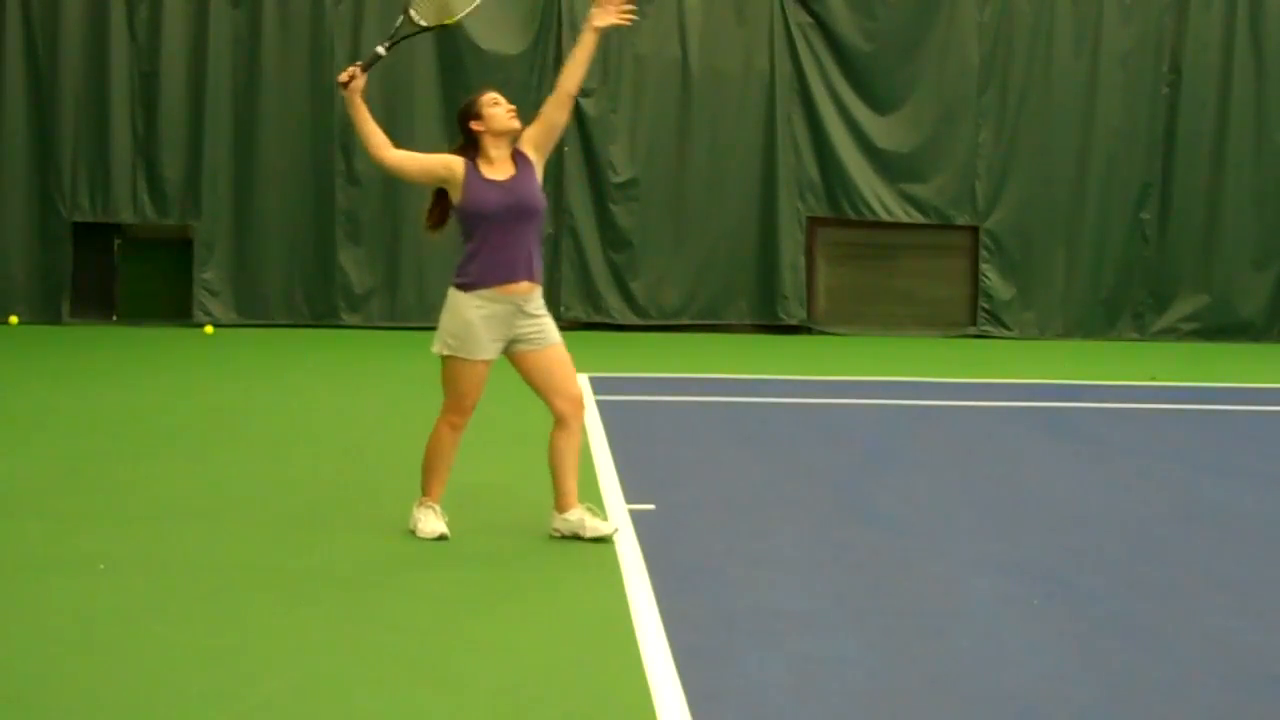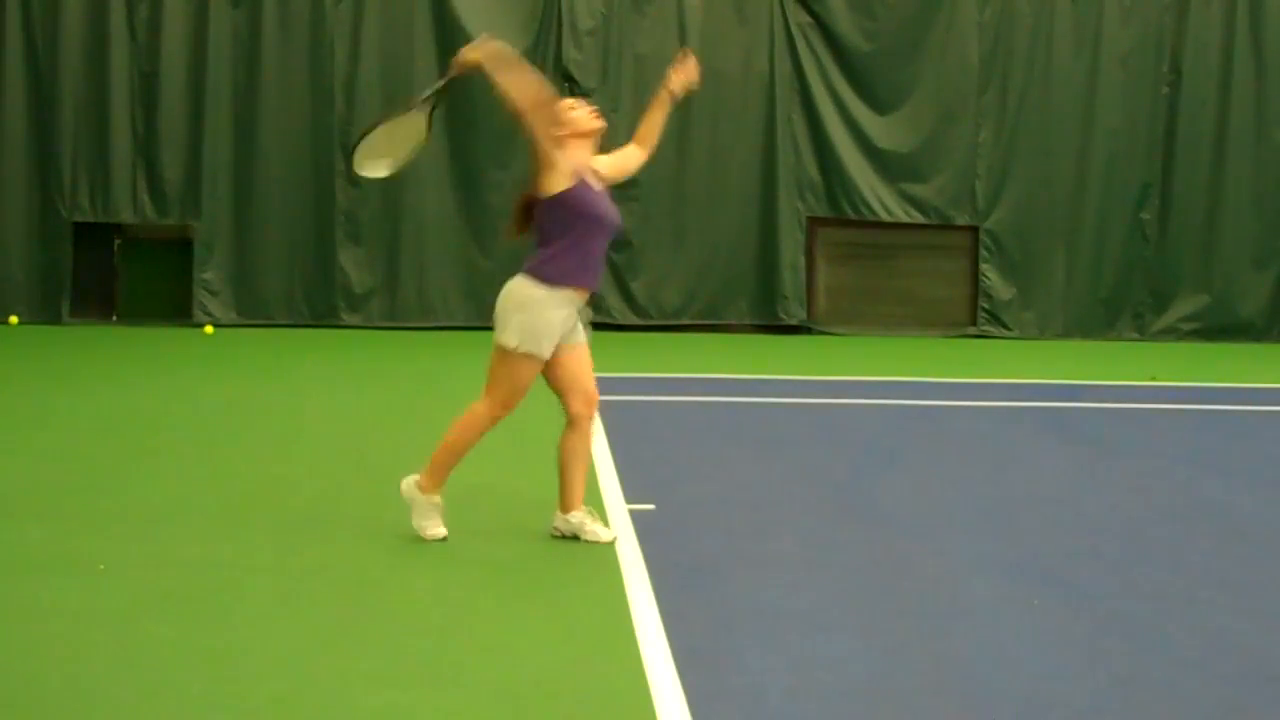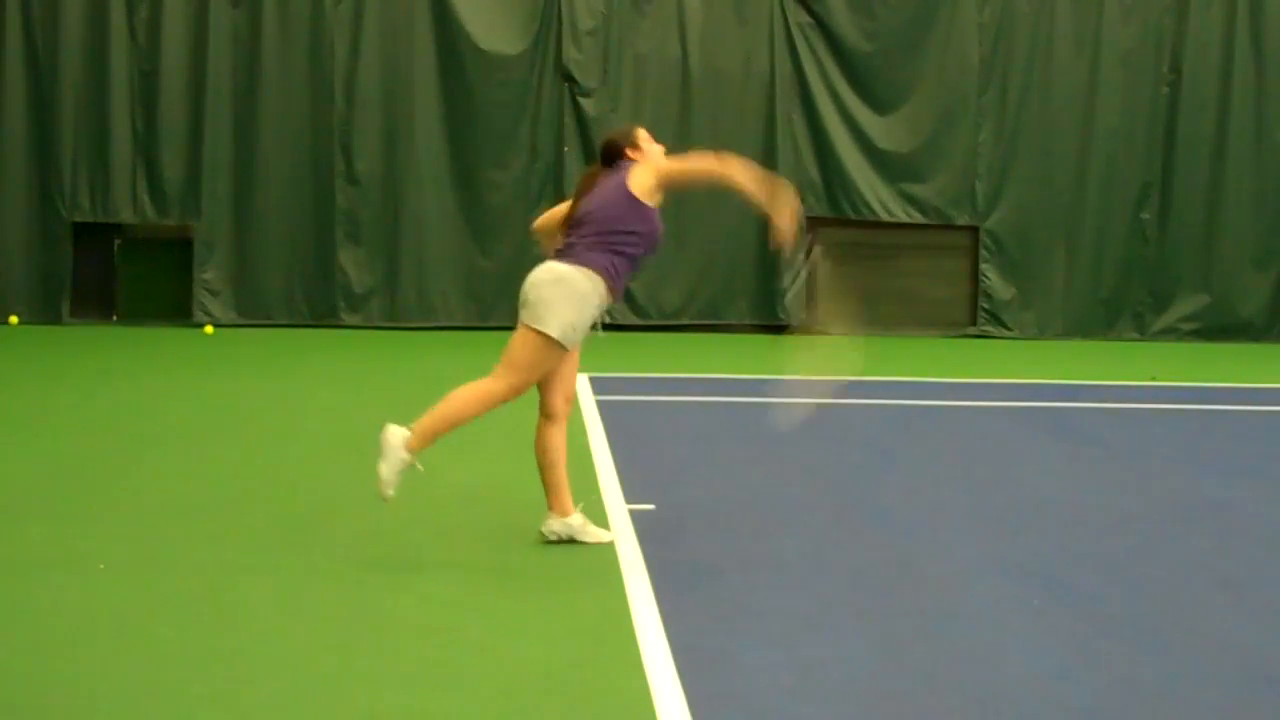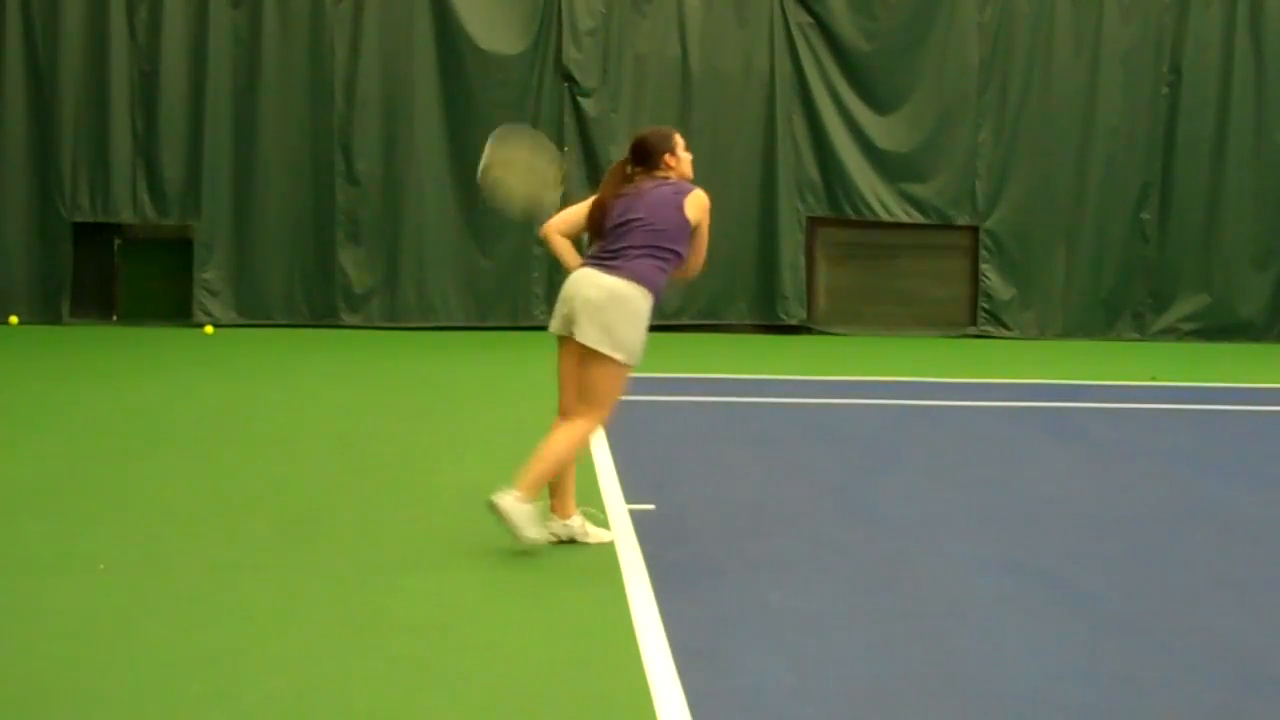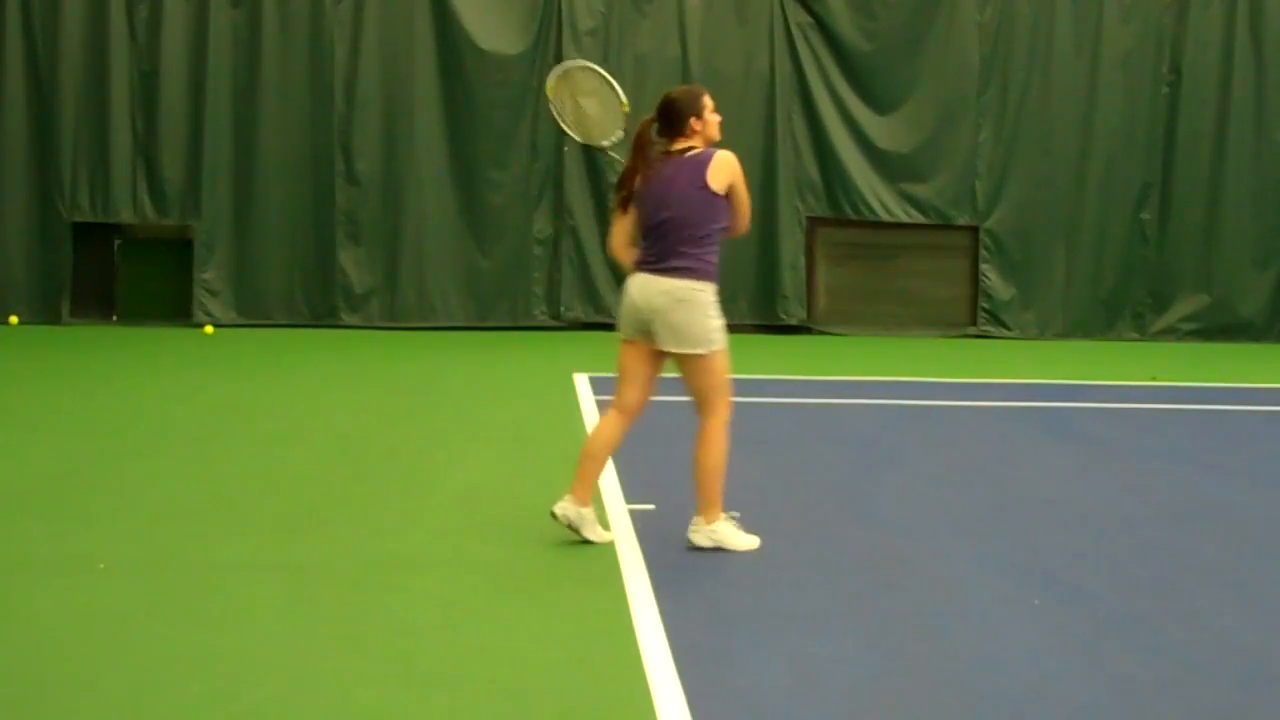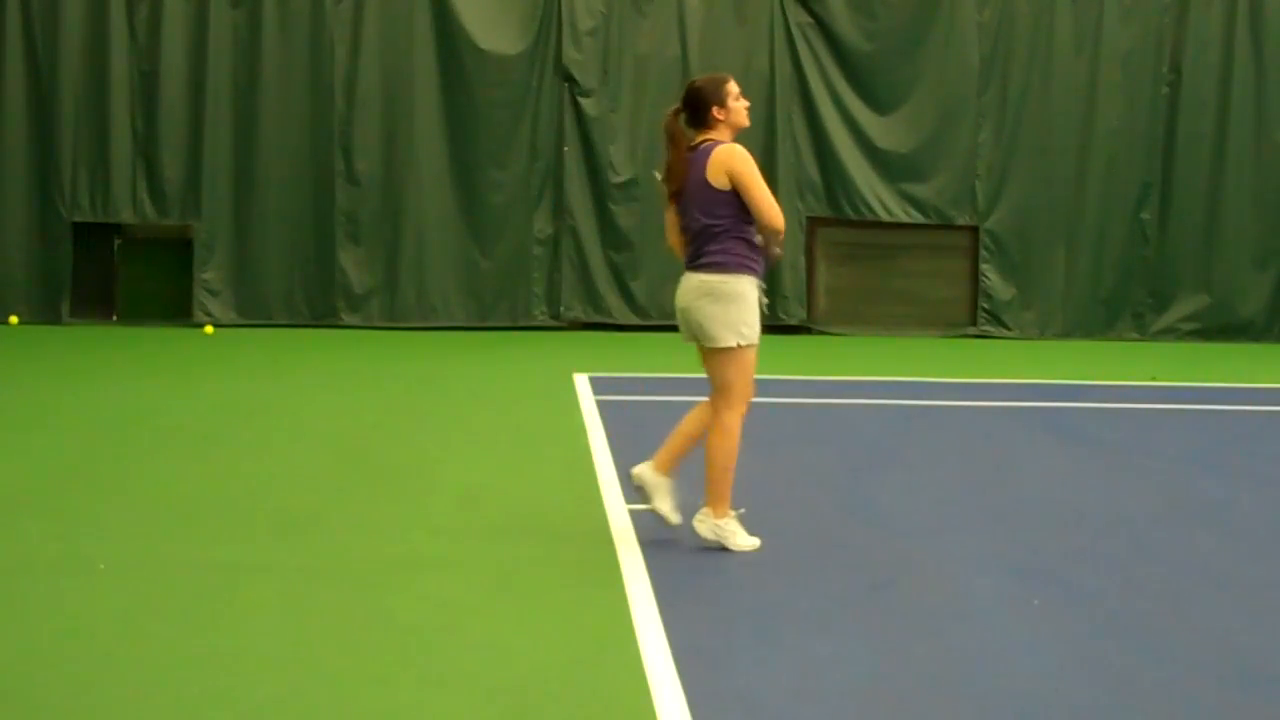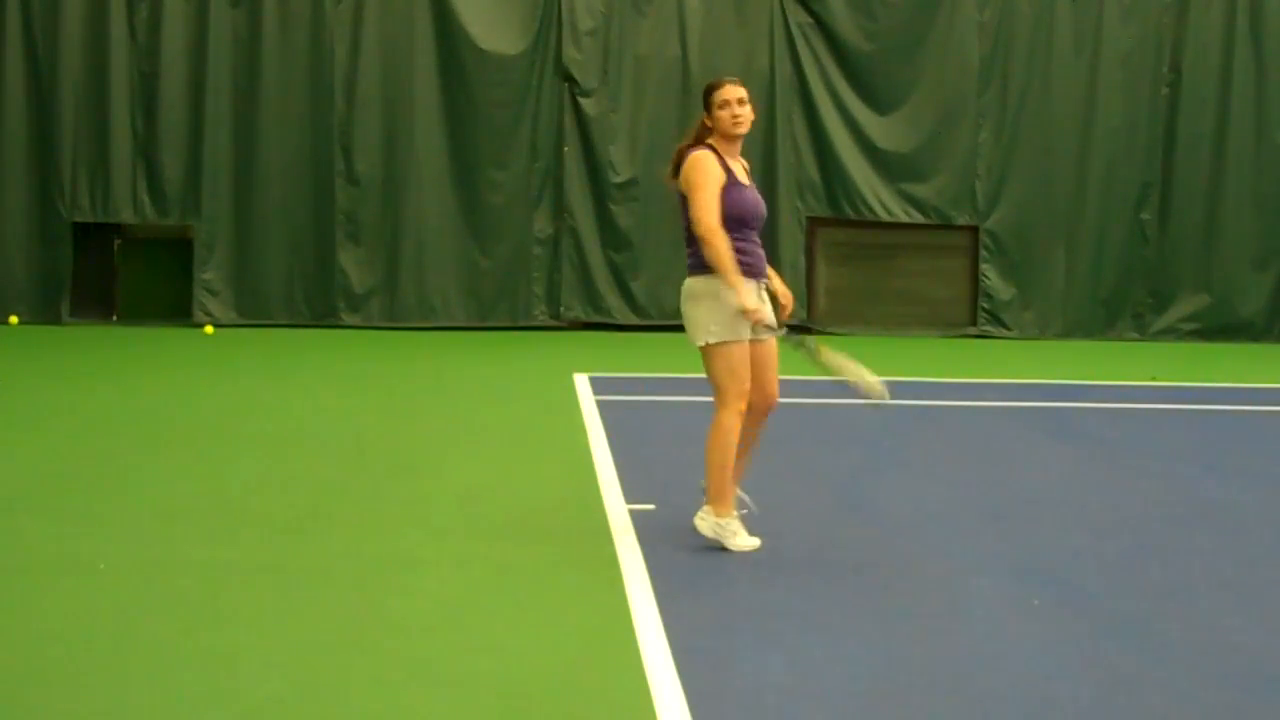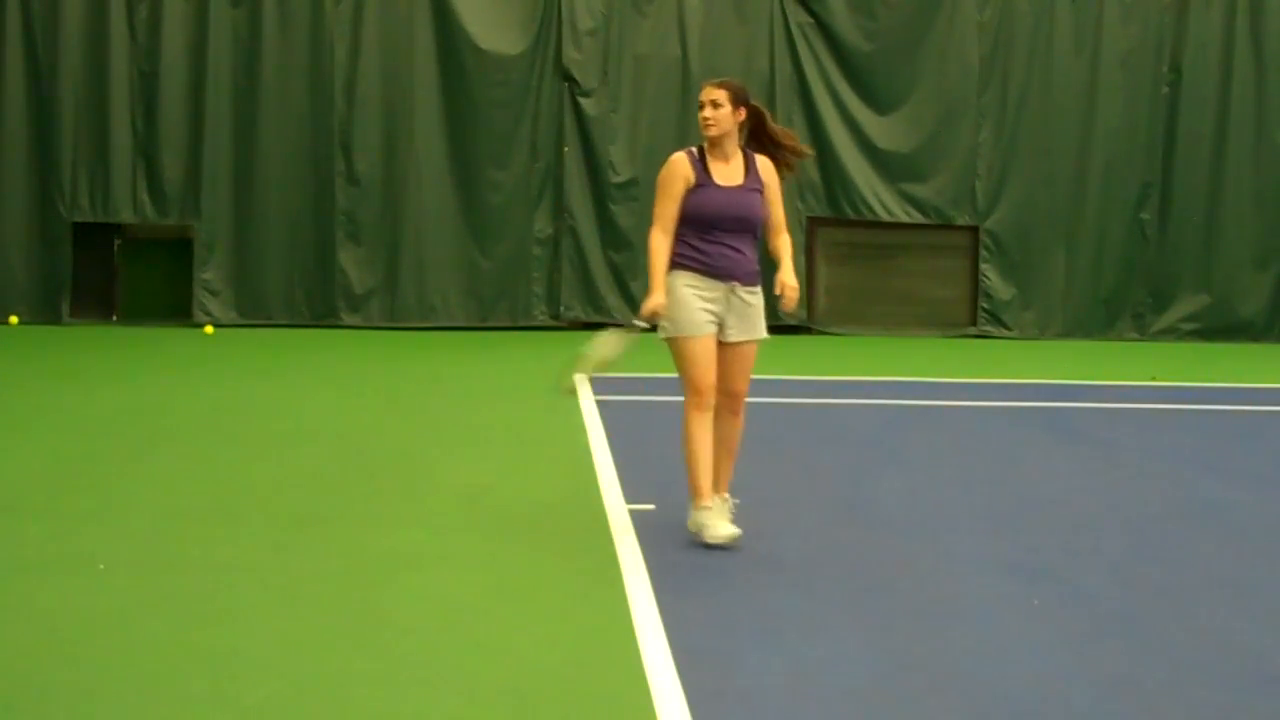
dt=0.3s
person 1, frame 1
left shoulder: (529, 156)
right shoulder: (457, 170)
left elbow: (565, 95)
right elbow: (383, 153)
right wrist: (354, 98)
left hip: (529, 310)
right hip: (474, 308)
left knee: (571, 406)
right knee: (456, 417)
left ankle: (568, 512)
right ankle: (428, 505)
person 1, frame 2
left shoulder: (597, 171)
right shoulder: (557, 164)
left elbow: (640, 148)
right elbow: (533, 105)
left wrist: (669, 92)
right wrist: (492, 58)
left hip: (565, 311)
right hip: (537, 302)
left knee: (582, 409)
right knee: (495, 405)
left ankle: (571, 512)
right ankle: (425, 488)
person 1, frame 3
left shoulder: (602, 187)
right shoulder: (645, 175)
left elbow: (542, 227)
right elbow: (722, 166)
right wrist: (775, 197)
left hip: (557, 281)
right hip: (573, 291)
left knee: (556, 409)
right knee: (503, 384)
left ankle: (562, 514)
right ankle: (407, 442)
person 1, frame 4
left shoulder: (617, 195)
right shoulder: (695, 198)
left elbow: (552, 230)
right elbow: (690, 267)
left hip: (581, 288)
right hip: (623, 301)
left knee: (573, 412)
right knee: (589, 417)
left ankle: (562, 515)
right ankle: (521, 497)
person 1, frame 5
left shoulder: (645, 172)
right shoulder: (722, 162)
left elbow: (619, 247)
right elbow: (740, 225)
left hip: (640, 294)
right hip: (688, 298)
left knee: (626, 407)
right knee: (715, 413)
left ankle: (578, 500)
right ankle: (711, 522)
person 1, frame 6
left shoulder: (684, 161)
right shoulder: (731, 155)
left elbow: (675, 238)
right elbow: (776, 223)
right wrist: (766, 242)
left hip: (696, 288)
right hip: (727, 291)
left knee: (725, 400)
right knee: (732, 407)
left ankle: (657, 469)
right ankle: (717, 516)
person 1, frame 7
left shoulder: (741, 166)
right shoulder: (700, 160)
right elbow: (708, 230)
left wrist: (771, 277)
right wrist: (741, 291)
left hip: (748, 293)
right hip: (717, 295)
left knee: (765, 398)
right knee: (734, 401)
left ankle: (726, 485)
right ankle: (718, 513)
person 1, frame 8
left shoulder: (764, 167)
right shoulder: (682, 163)
left elbow: (778, 231)
right elbow: (661, 231)
left wrist: (786, 268)
right wrist: (656, 289)
left hip: (745, 293)
right hip: (692, 288)
left knee: (733, 400)
right knee: (701, 397)
left ankle: (719, 494)
right ankle: (703, 507)
